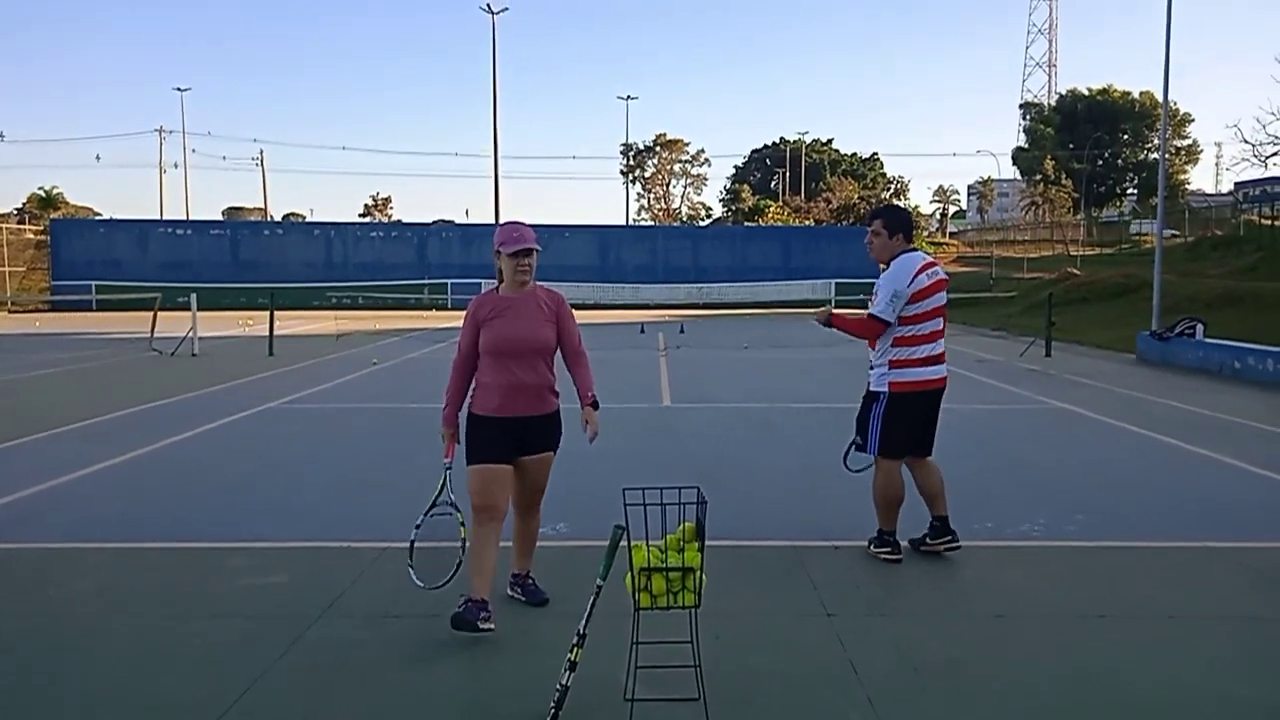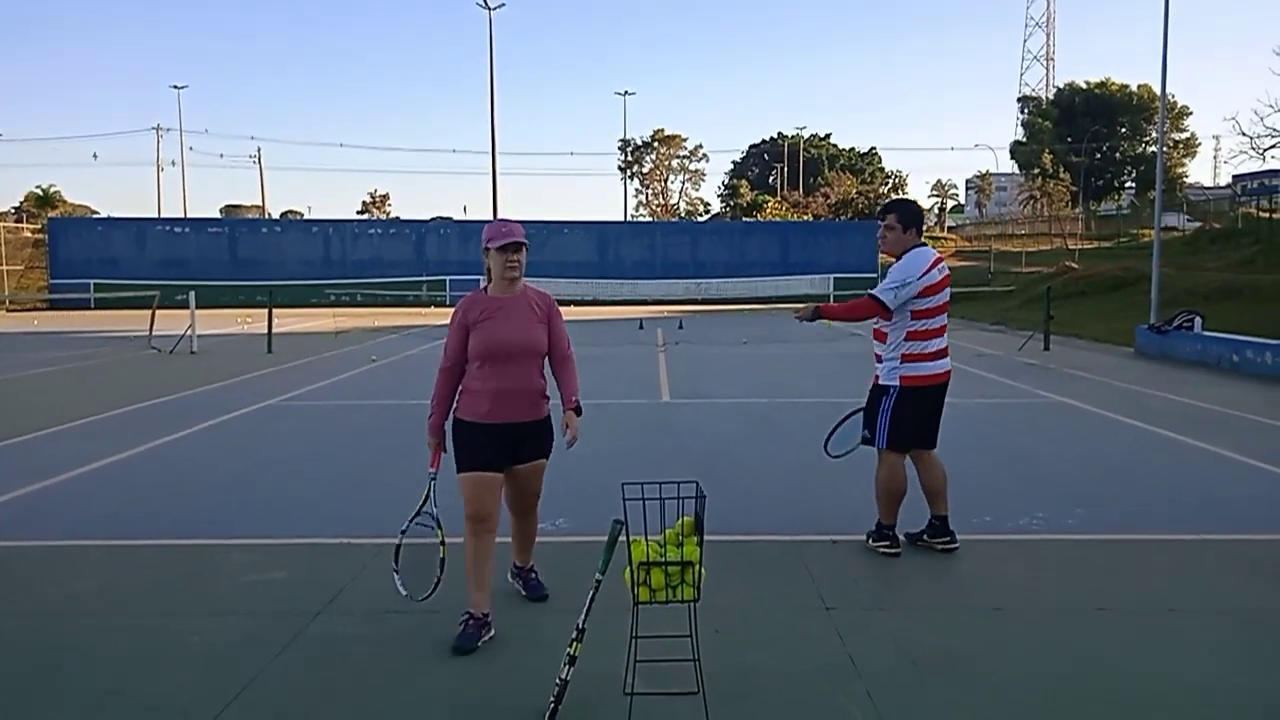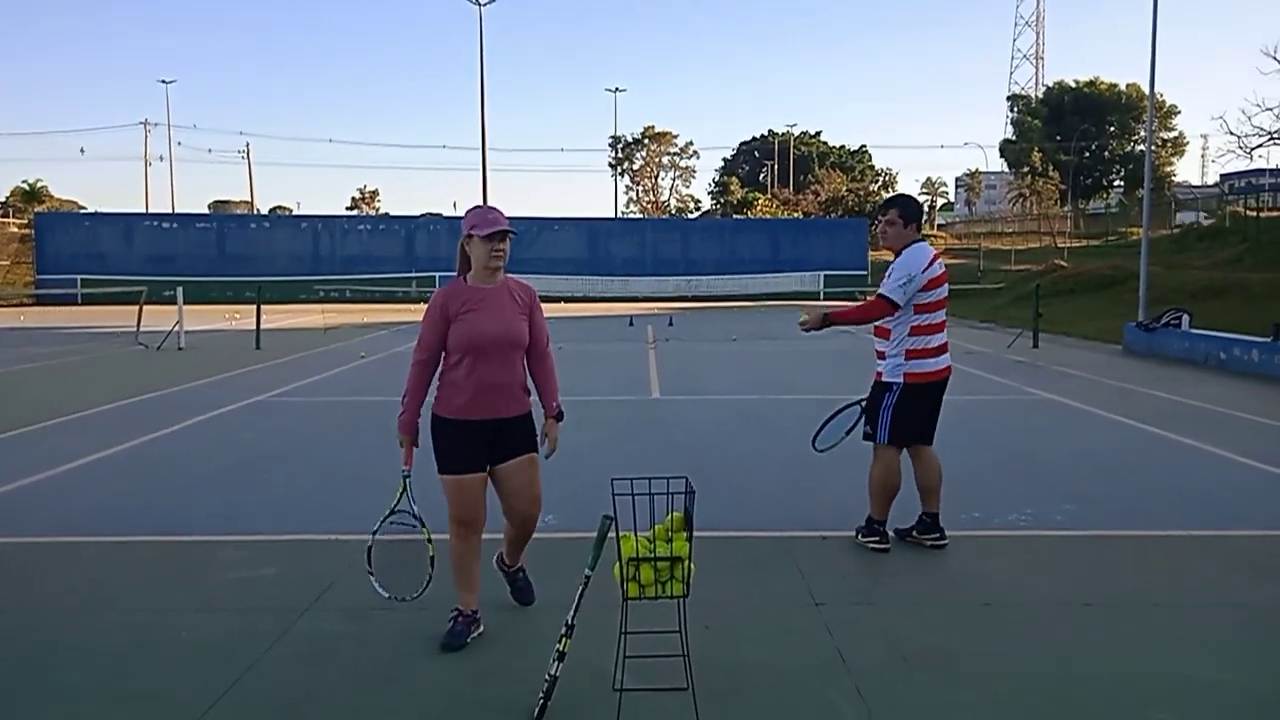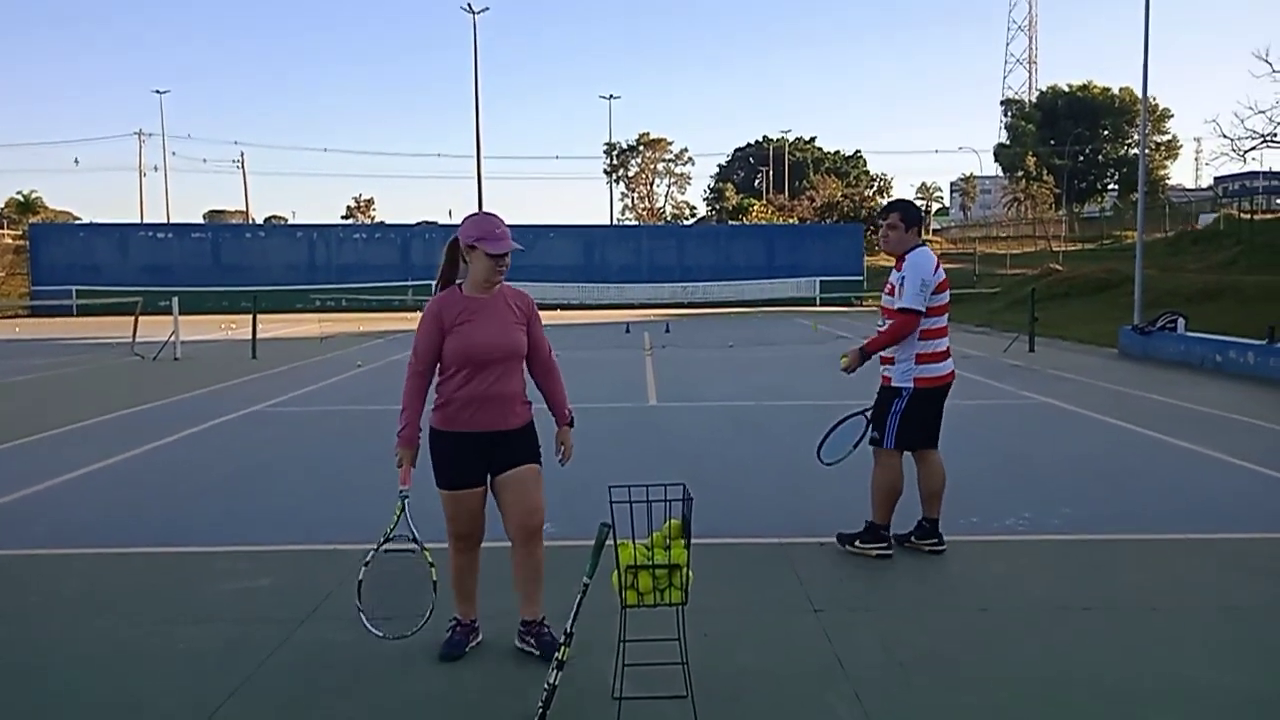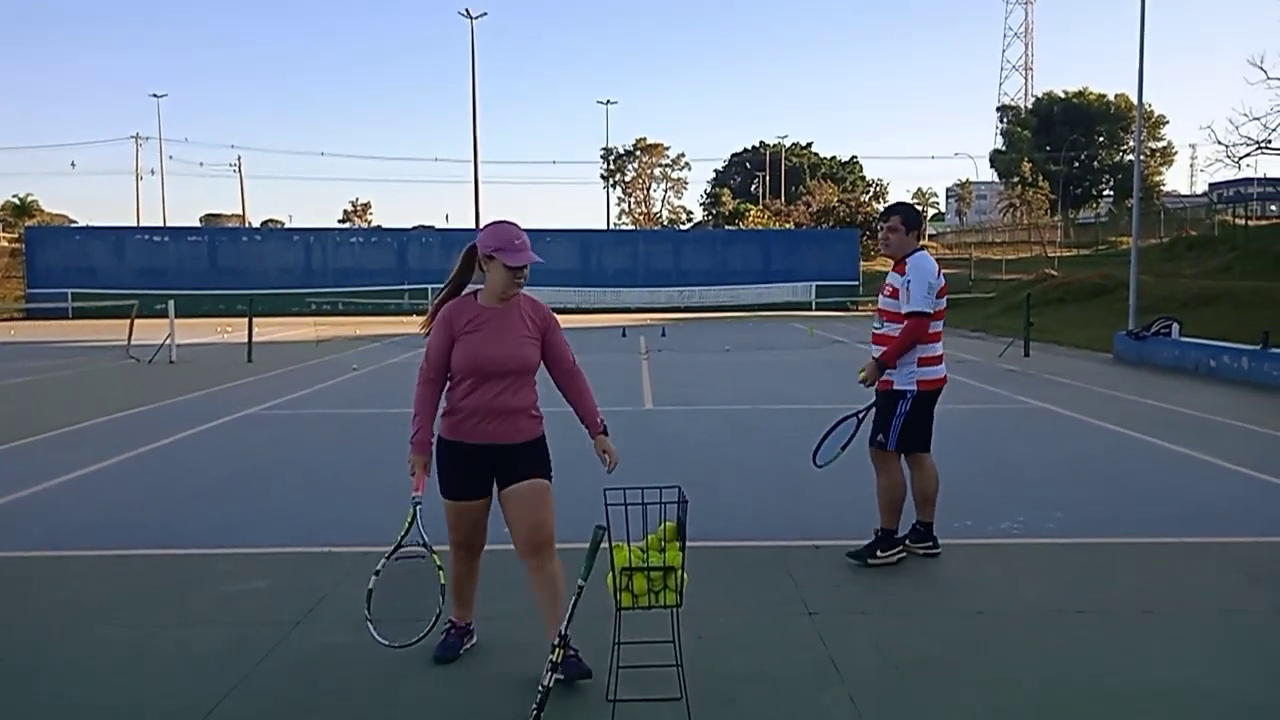
dt=0.2s
person 1, frame 1
left shoulder: (554, 302)
right shoulder: (481, 306)
left elbow: (575, 355)
right elbow: (464, 363)
left wrist: (588, 402)
right wrist: (449, 415)
left hip: (541, 420)
right hip: (487, 422)
left knee: (529, 505)
right knee: (486, 511)
left ankle: (521, 577)
right ankle: (477, 603)
person 1, frame 2
left shoulder: (544, 304)
right shoulder: (468, 308)
left elbow: (562, 359)
right elbow: (450, 368)
left wrist: (571, 407)
right wrist: (436, 423)
left hip: (532, 425)
right hip: (476, 427)
left knee: (525, 509)
right knee: (479, 521)
left ankle: (522, 568)
right ankle: (478, 617)
person 1, frame 3
left shoulder: (524, 295)
right shoulder: (447, 299)
left elbow: (540, 356)
right elbow: (424, 361)
left wrist: (552, 411)
right wrist: (408, 419)
left hip: (515, 422)
right hip: (457, 425)
left knee: (526, 512)
right knee: (465, 522)
left ankle: (510, 561)
right ankle: (467, 613)
person 1, frame 4
left shoulder: (521, 304)
right shoulder: (441, 308)
left elbow: (543, 365)
right elbow: (419, 373)
left wrist: (564, 419)
right wrist: (407, 435)
left hip: (515, 433)
right hip: (455, 438)
left knee: (529, 529)
right knee: (464, 537)
left ankle: (532, 626)
right ankle: (465, 623)
person 1, frame 5
left shoulder: (538, 315)
right shoulder: (453, 314)
left elbow: (568, 375)
right elbow: (430, 380)
left wrist: (597, 429)
right wrist: (420, 443)
left hip: (525, 445)
right hip: (462, 447)
left knee: (539, 544)
right knee: (465, 546)
left ankle: (561, 649)
right ankle: (460, 627)
person 2, frame 1
left shoulder: (895, 276)
right shoulder: (932, 268)
left elbow: (872, 328)
left wrist: (831, 319)
left hip: (896, 385)
right hip: (930, 380)
left knee: (886, 460)
right knee: (918, 458)
left ankle: (886, 539)
right ankle: (942, 529)
person 2, frame 2
left shoulder: (908, 269)
right shoulder: (933, 261)
left elbow: (867, 308)
left wrist: (818, 311)
left hip: (904, 379)
right hip: (933, 374)
left knee: (891, 453)
right knee: (923, 450)
left ankle: (885, 533)
right ankle: (940, 528)
person 2, frame 3
left shoulder: (910, 263)
right shoulder: (926, 258)
left elbow: (876, 309)
left wrist: (825, 319)
left hip: (905, 374)
right hip: (931, 370)
left knee: (886, 448)
right knee: (921, 446)
left ankle: (875, 528)
right ankle: (930, 524)
person 2, frame 4
left shoulder: (914, 267)
right shoulder: (919, 263)
left elbow: (904, 324)
left wrist: (864, 352)
left hip: (911, 379)
right hip: (932, 375)
left knee: (886, 451)
right knee: (925, 450)
left ankle: (877, 534)
right ankle: (929, 530)
person 2, frame 5
left shoulder: (916, 270)
right shoulder: (908, 268)
left elbow: (917, 327)
left wrist: (880, 363)
right wrist: (885, 365)
left hip: (908, 382)
right hip: (914, 379)
left knee: (884, 455)
right knee: (917, 453)
left ankle: (888, 540)
right ankle: (924, 534)
